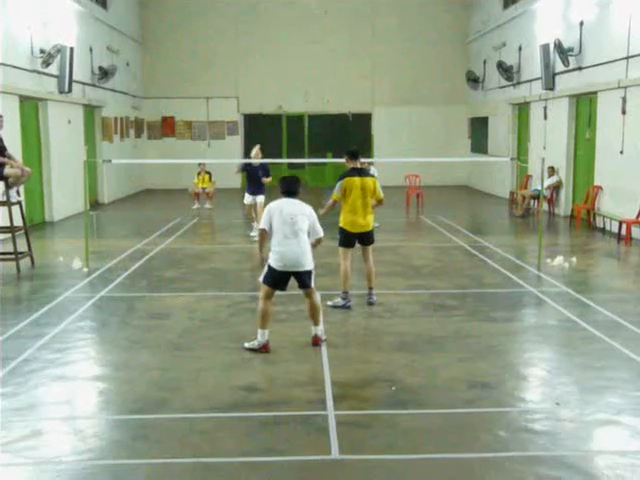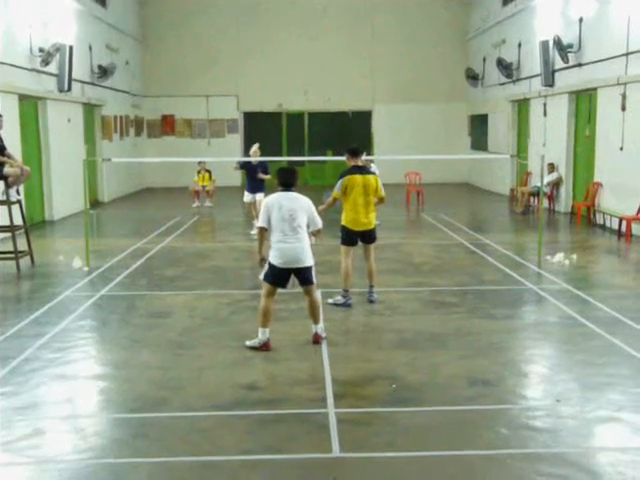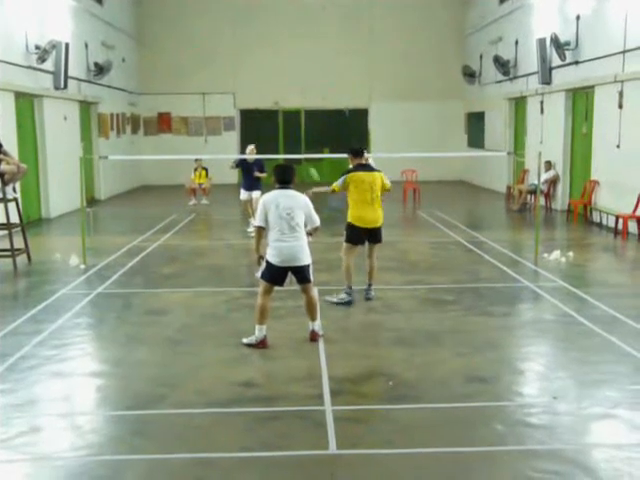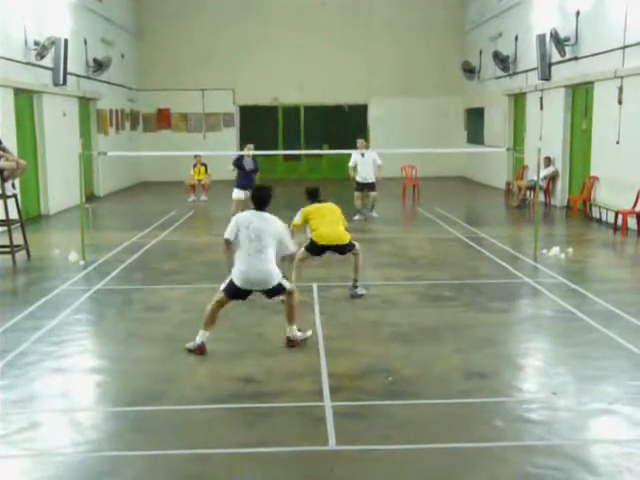
dt=1s
person 1, frame 1
left shoulder: (272, 206)
right shoulder: (307, 208)
left elbow: (262, 231)
right elbow: (318, 238)
left wrist: (261, 253)
right wrist: (310, 245)
left hip: (279, 258)
right hip: (303, 258)
left knee: (265, 297)
right knee: (311, 294)
left ankle: (262, 341)
right ankle: (318, 334)
person 1, frame 2
left shoulder: (270, 200)
right shoulder: (305, 201)
left elbow: (262, 229)
right elbow: (317, 228)
left wrist: (260, 252)
left hip: (279, 255)
right hip: (302, 254)
left knee: (267, 295)
right knee: (311, 292)
left ankle: (263, 339)
right ankle: (318, 332)
person 1, frame 3
left shoulder: (267, 199)
right shoulder: (302, 199)
left elbow: (260, 227)
right elbow: (315, 226)
left wrist: (257, 250)
left hip: (276, 253)
right hip: (300, 253)
left knee: (264, 293)
right knee: (308, 290)
left ankle: (260, 336)
right ankle: (315, 330)
person 1, frame 4
left shoulder: (240, 218)
right shoulder: (278, 223)
left elbow: (227, 241)
right elbow: (290, 252)
left wrist: (231, 258)
left hip: (242, 274)
right hip: (268, 275)
left knee: (217, 302)
right knee: (291, 293)
left ankle: (200, 342)
right ankle: (292, 334)
person 2, frame 1
left shoulder: (345, 178)
right shoulder: (371, 178)
left elbow: (334, 201)
right elbow: (380, 201)
left wrist: (323, 212)
left hip: (348, 225)
right hip: (367, 225)
left knee: (345, 260)
right knee: (368, 258)
left ankle: (345, 298)
right ankle: (371, 295)
person 2, frame 2
left shoulder: (346, 176)
right shoulder: (373, 176)
left elbow: (334, 199)
right elbow: (382, 199)
left wrist: (322, 208)
left hip: (350, 223)
right hip: (369, 222)
left knee: (346, 258)
right knee: (369, 257)
left ankle: (345, 296)
right ankle: (372, 292)
person 2, frame 3
left shoulder: (350, 175)
right shoulder: (378, 174)
left elbow: (332, 190)
right elbow: (388, 187)
left wrist: (315, 190)
left hip: (357, 221)
right hip: (375, 221)
left knee: (347, 255)
right knee: (371, 255)
left ankle: (348, 292)
right ankle: (369, 290)
person 2, frame 4
left shoulder: (305, 210)
right shoulder: (334, 206)
left elbow: (293, 228)
right elbow: (345, 227)
left hip: (320, 239)
right hip: (341, 239)
left knee: (298, 259)
right knee: (357, 250)
right ankle: (355, 287)
